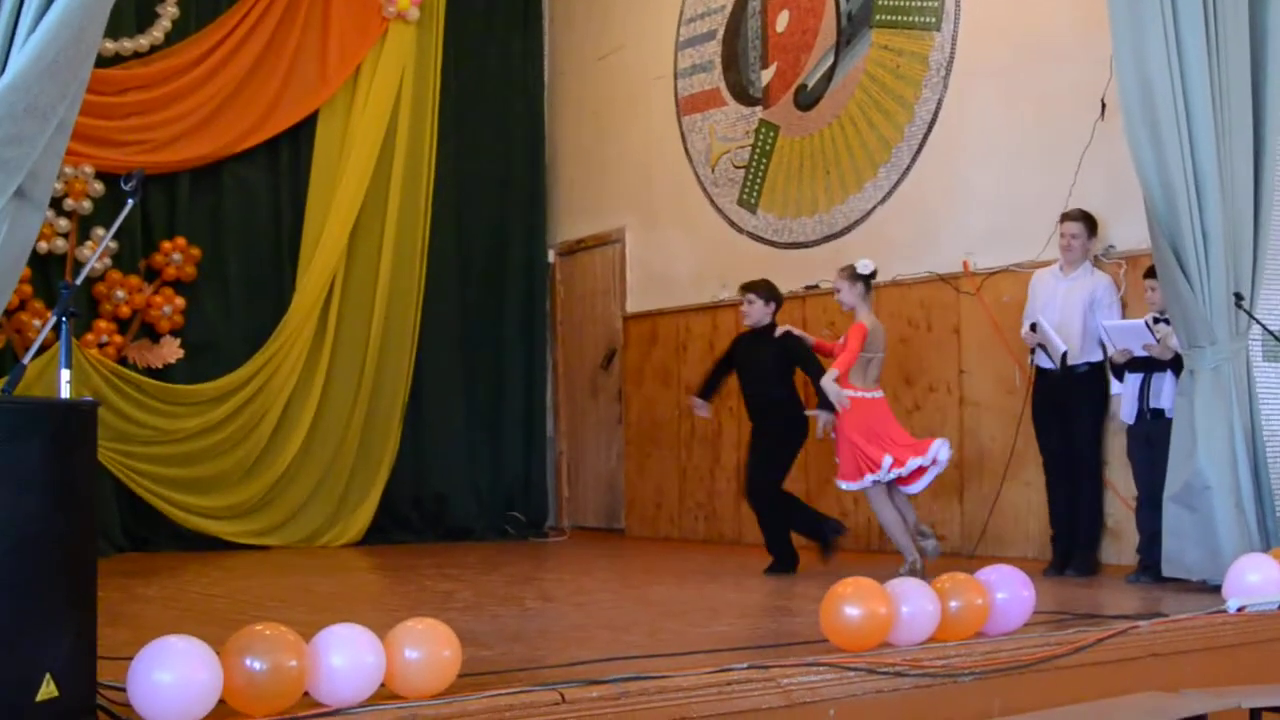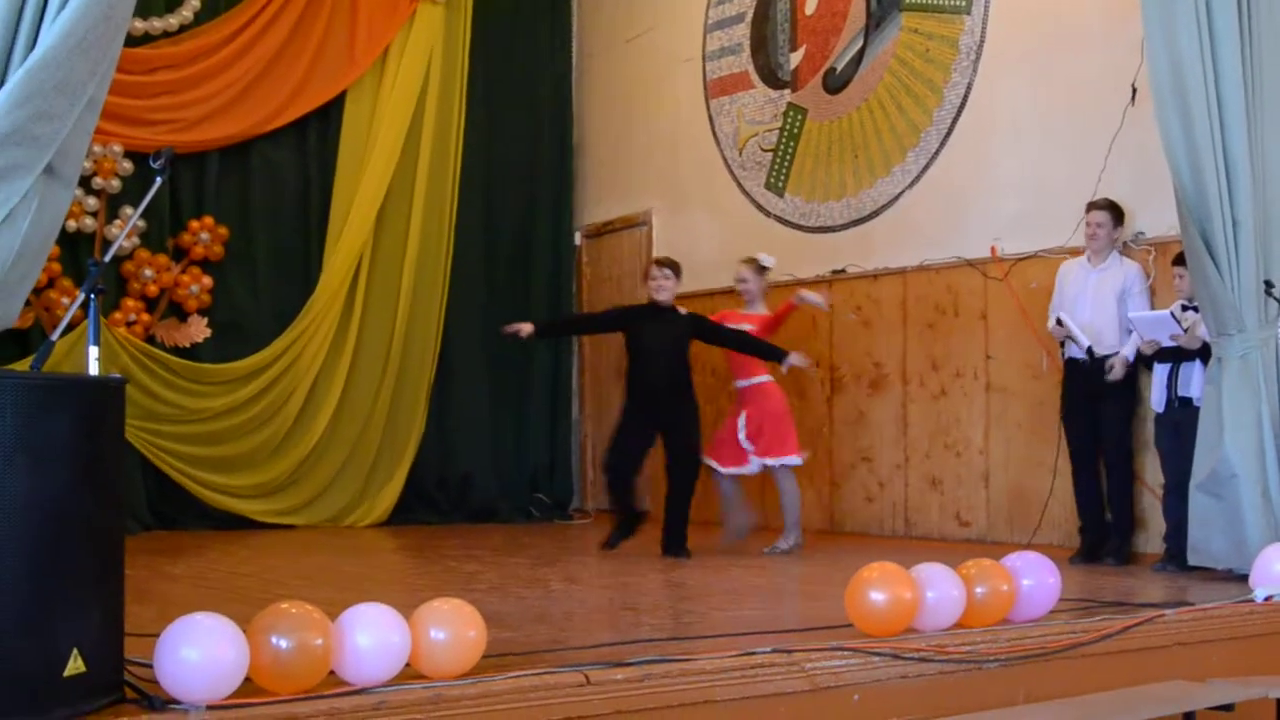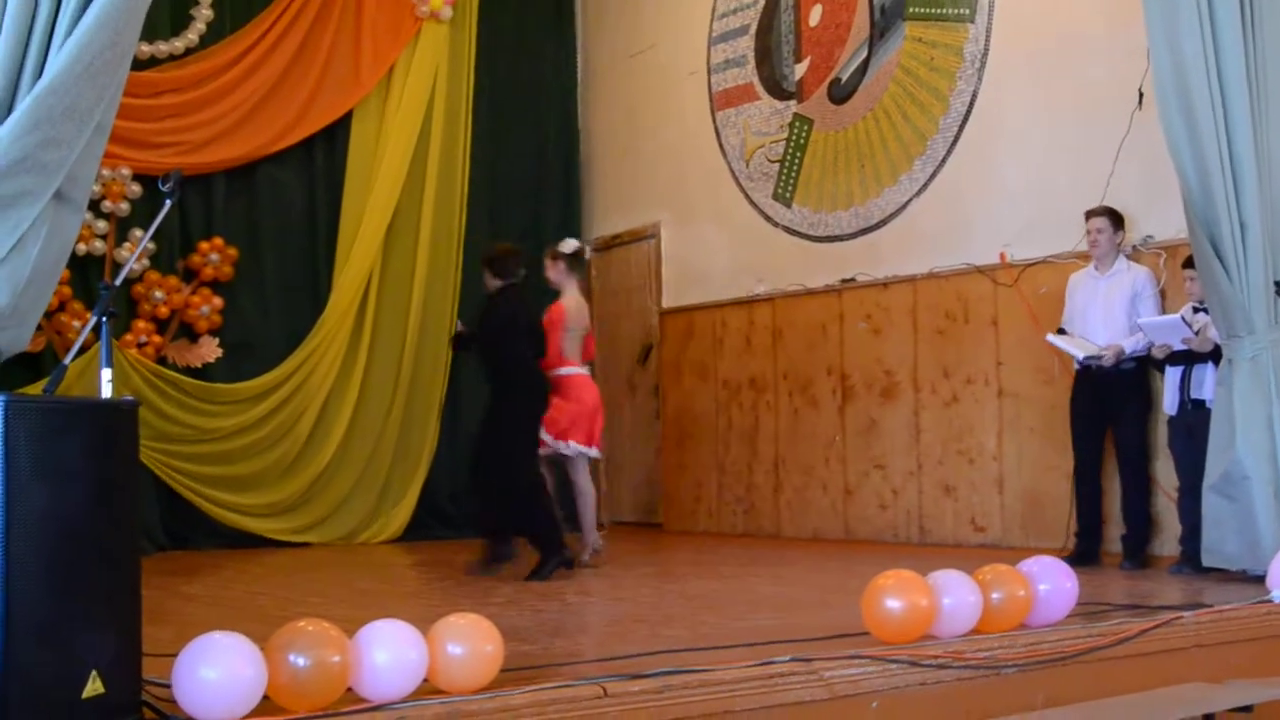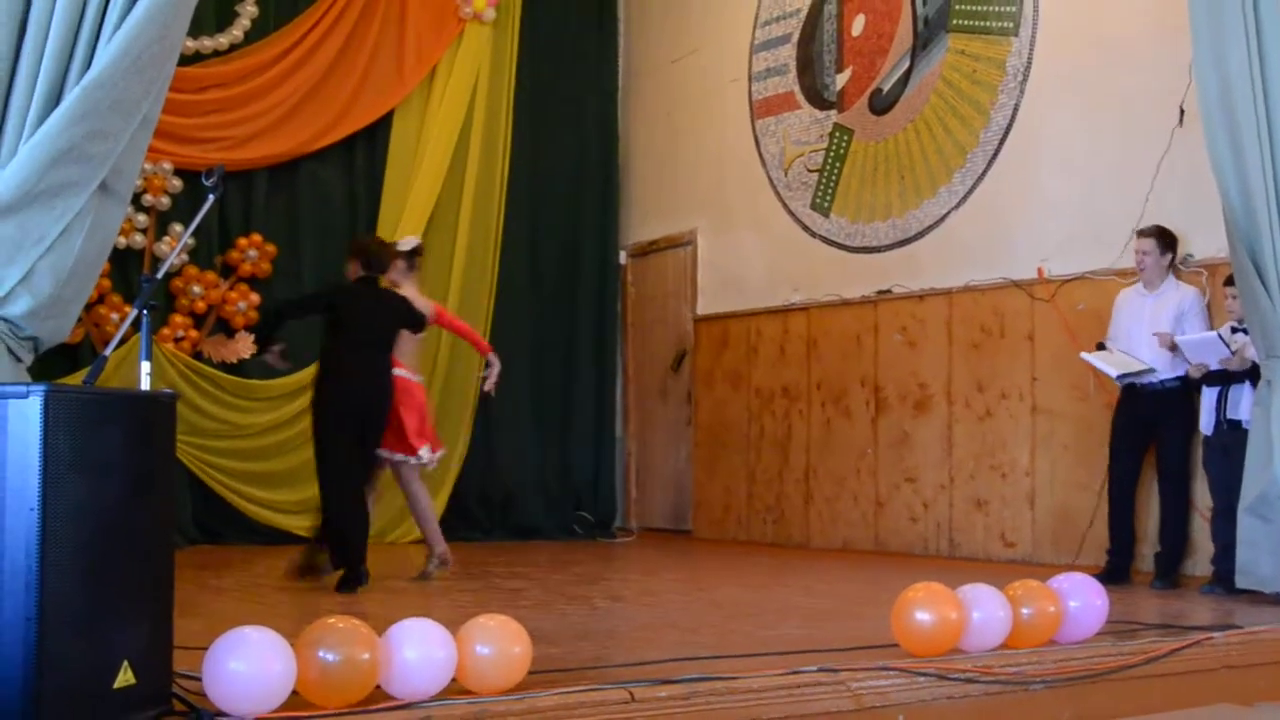
dt=0.7s
person 1, frame 1
left shoulder: (1101, 283)
right shoulder: (1039, 278)
right elbow: (1028, 320)
left wrist: (1116, 390)
right wrist: (1027, 334)
left hip: (1084, 379)
right hip: (1046, 379)
left knee: (1084, 464)
right knee: (1055, 465)
left ankle: (1084, 552)
right ankle: (1061, 550)
person 1, frame 2
left shoulder: (1130, 272)
right shoulder: (1067, 270)
right elbow: (1055, 313)
left wrist: (1125, 355)
right wrist: (1056, 329)
left hip: (1114, 372)
right hip: (1077, 371)
left knee: (1116, 454)
right knee: (1081, 456)
left ankle: (1119, 540)
right ankle: (1092, 538)
person 1, frame 3
left shoulder: (1139, 276)
right shoulder: (1076, 280)
left wrist: (1123, 348)
right wrist: (1067, 341)
left hip: (1127, 377)
right hip: (1087, 378)
left knee: (1131, 460)
right knee: (1085, 462)
left ankle: (1135, 547)
right ankle: (1087, 545)
person 1, frame 4
left shoulder: (1189, 296)
right shoulder: (1124, 297)
right elbow: (1113, 343)
left wrist: (1177, 346)
left hip: (1173, 396)
right hip: (1133, 395)
left knee: (1172, 480)
right knee: (1120, 478)
left ankle: (1167, 566)
right ankle: (1118, 563)
person 2, frame 1
left shoulder: (786, 341)
right shoulder: (743, 342)
left elbow: (817, 372)
right elbow: (722, 368)
left wrist: (825, 407)
right wrist: (703, 396)
left hip: (783, 427)
right hip: (764, 427)
left knee: (762, 490)
right knee: (764, 490)
left ankle: (785, 556)
right ankle: (825, 530)
person 2, frame 2
left shoulder: (688, 321)
right shoulder: (632, 315)
left elbow: (733, 338)
right elbow: (587, 322)
left wrist: (782, 355)
right wrist: (537, 328)
left hip: (679, 406)
right hip: (640, 405)
left knee: (684, 472)
right knee: (618, 466)
left ankle: (674, 540)
right ankle: (628, 519)
person 2, frame 3
left shoulder: (499, 304)
right shoulder: (516, 303)
left elbow: (478, 342)
right elbow: (538, 349)
left wrist: (460, 337)
left hip: (520, 395)
right hip: (513, 395)
left knee: (518, 471)
right knee: (488, 464)
left ankle: (553, 550)
right ankle: (501, 542)
person 2, frame 4
left shoulder: (338, 297)
right shoulder: (397, 304)
left elbow: (282, 312)
right elbow: (420, 323)
left wrist: (267, 344)
left hip: (334, 397)
right hip: (376, 398)
left knee: (336, 479)
right knee: (355, 477)
left ankle: (353, 565)
right ankle: (329, 545)
person 3, frame 1
left shoulder: (859, 326)
right shoulder: (876, 327)
left elbow: (848, 355)
right elbow: (837, 349)
left wrist: (828, 379)
right wrist: (804, 337)
left hip: (856, 411)
right hip: (876, 407)
left knee: (875, 492)
right knee: (891, 482)
left ankle: (912, 557)
right ankle: (919, 534)
person 3, frame 2
left shoulder: (766, 319)
right shoulder: (728, 316)
left elbow: (784, 311)
left wrist: (801, 298)
left hip: (763, 395)
right hip: (745, 398)
left knee: (780, 469)
right knee: (720, 462)
left ankle: (792, 533)
right ankle: (740, 517)
person 3, frame 3
left shoulder: (562, 308)
right shoulder: (580, 305)
left elbow: (552, 356)
left hip: (571, 391)
right hip: (579, 389)
right knee: (577, 469)
right ankle: (590, 539)
person 3, frame 4
right shoulder: (427, 305)
right elbow: (467, 331)
right wrist: (492, 359)
left hip: (392, 386)
right hip: (413, 389)
right knee: (407, 478)
right ankle: (437, 547)
person 4, frame 1
right shoulder: (1142, 325)
right elbow: (1125, 374)
left wrist: (1171, 356)
right wrist: (1116, 361)
left hip: (1171, 420)
right hip: (1139, 420)
right knee: (1146, 493)
right ankle: (1149, 562)
person 4, frame 2
right shoulder: (1173, 312)
right elbow: (1157, 361)
left wrist: (1199, 346)
right wrist: (1146, 352)
left hip: (1199, 408)
right hip: (1167, 408)
right knee: (1173, 481)
right ankle: (1175, 551)
person 4, frame 3
right shoulder: (1184, 314)
left wrist: (1211, 348)
right wrist: (1158, 356)
left hip: (1212, 410)
right hip: (1180, 410)
right knee: (1188, 483)
right ankle: (1191, 553)
person 4, frame 4
right shoulder: (1222, 334)
left wrist: (1247, 368)
right wrist: (1195, 375)
left hip: (1248, 430)
right hip: (1215, 430)
right knee: (1221, 504)
right ankle: (1223, 573)
